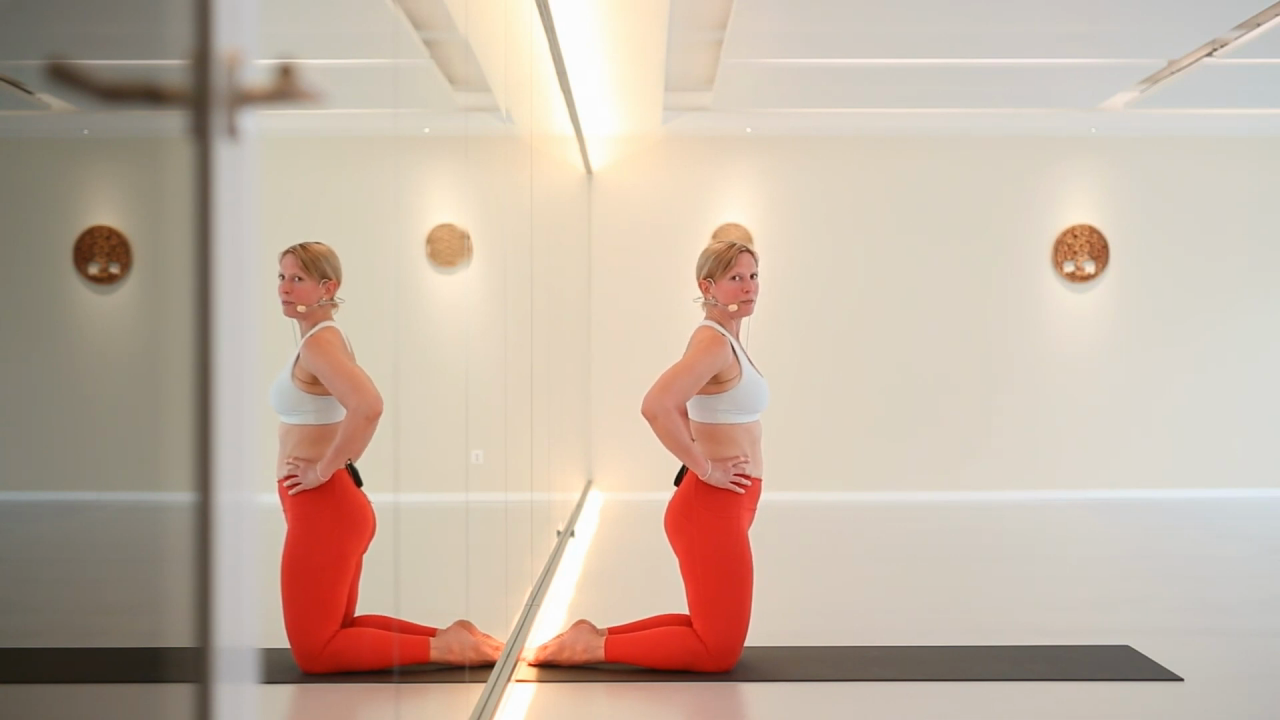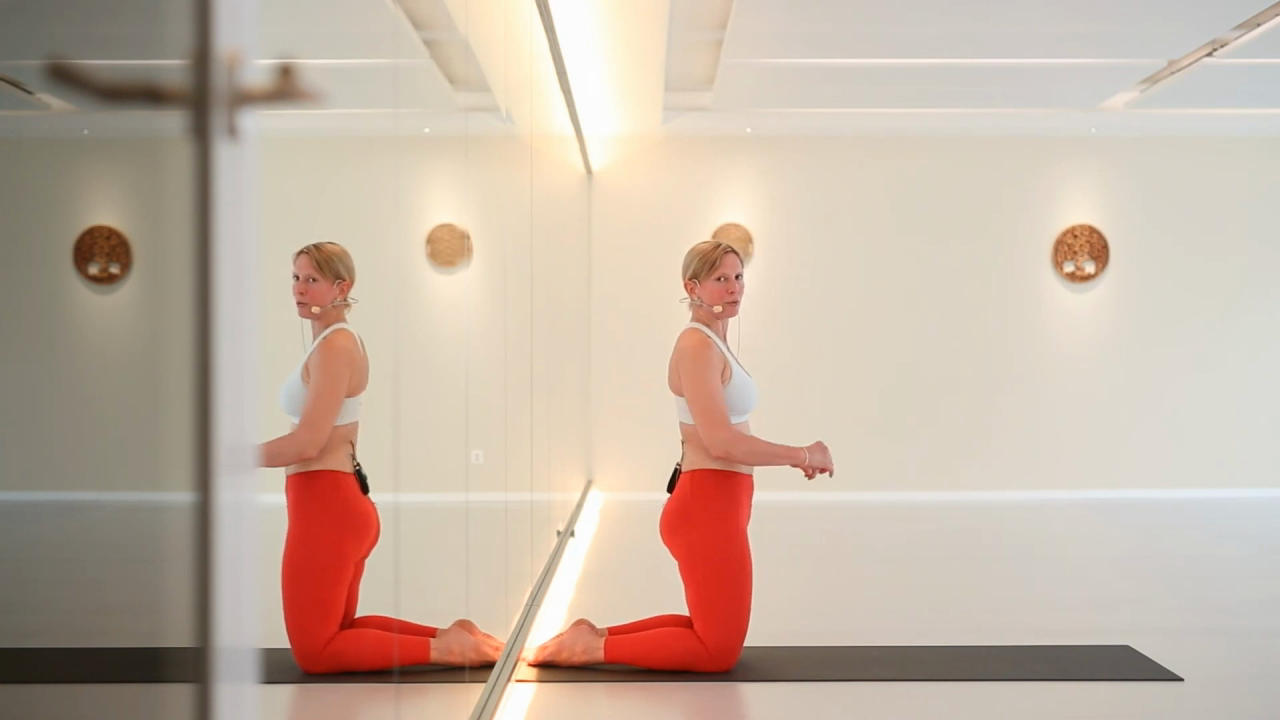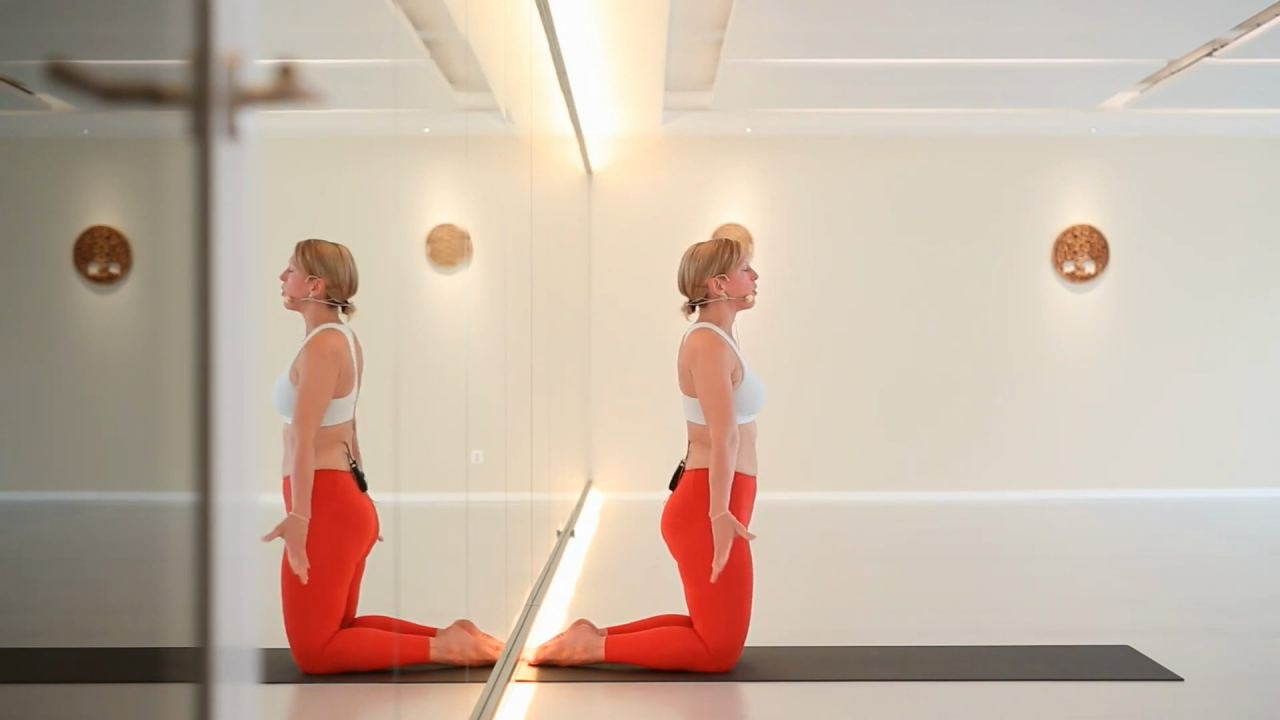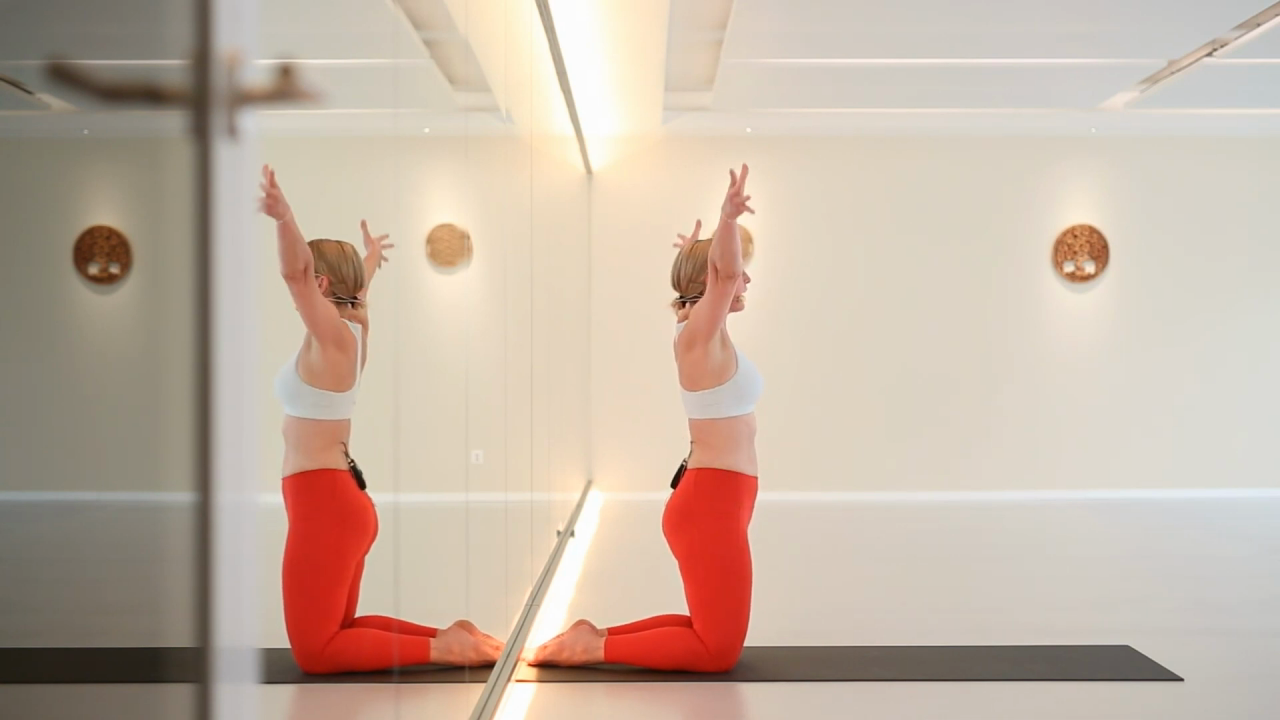
dt=0.7s
person 1, frame 1
left shoulder: (724, 341)
right shoulder: (714, 343)
left elbow: (680, 410)
right elbow: (656, 406)
right wrist: (704, 468)
left hip: (719, 509)
right hip: (713, 510)
left knee: (711, 632)
right knee: (718, 651)
left ankle: (597, 635)
right ankle: (593, 649)
person 1, frame 2
left shoulder: (711, 344)
right shoulder: (698, 347)
right elbow: (722, 443)
left wrist: (793, 456)
right wrist: (801, 456)
left hip: (711, 506)
right hip: (707, 510)
left knee: (712, 634)
right knee: (719, 651)
left ankle: (597, 635)
right ankle: (593, 649)
person 1, frame 3
left shoulder: (710, 339)
right shoulder: (710, 344)
right elbow: (721, 435)
right wrist: (720, 511)
left hip: (705, 504)
right hip: (705, 510)
left knee: (712, 633)
right knee: (718, 650)
left ankle: (597, 634)
right ankle: (594, 648)
person 1, frame 4
left shoulder: (700, 332)
right shoulder: (701, 334)
left elbow: (713, 275)
right elbow: (722, 271)
left wrist: (692, 250)
right wrist: (727, 220)
left hip: (711, 500)
right hip: (712, 505)
left knee: (713, 635)
right knee: (718, 650)
left ankle: (593, 636)
right ankle: (590, 648)
person 2, frame 1
left shoulder: (318, 343)
right shoulder: (328, 339)
left elbow: (368, 407)
right elbow: (364, 406)
left wrist: (323, 471)
left hip: (321, 508)
right hip: (335, 504)
left knee: (315, 651)
right knee: (336, 628)
left ankle: (441, 649)
right ankle: (447, 635)
person 2, frame 2
left shoulder: (333, 347)
right shoulder: (342, 342)
left elbow: (307, 443)
right wrist: (257, 456)
left hip: (326, 507)
right hip: (342, 502)
left knee: (315, 651)
right knee: (336, 629)
left ankle: (443, 649)
right ankle: (448, 636)
person 2, frame 3
left shoulder: (320, 347)
right shoulder: (343, 339)
left elbow: (306, 436)
left wrist: (298, 515)
left hip: (325, 506)
right hip: (346, 502)
left knee: (315, 651)
right knee: (335, 630)
left ankle: (441, 649)
right ankle: (446, 635)
person 2, frame 4
left shoulder: (332, 335)
right shoulder: (351, 325)
left elbow: (294, 272)
right elbow: (358, 282)
left wrist: (285, 219)
right wrist: (371, 253)
left hip: (324, 504)
right hip: (339, 499)
left knee: (315, 650)
right knee: (335, 631)
left ankle: (443, 648)
right ankle: (448, 636)
